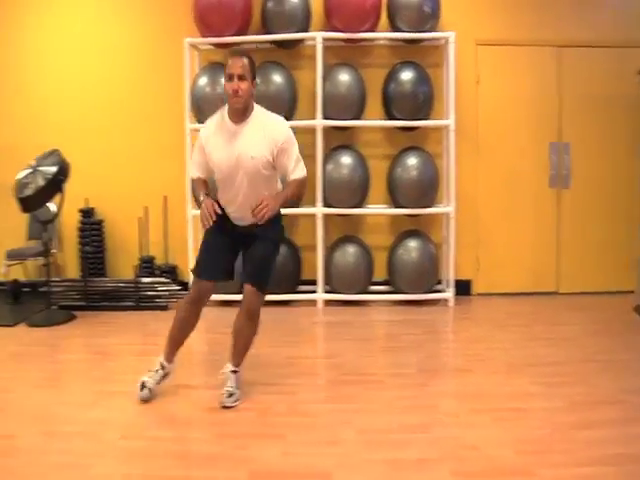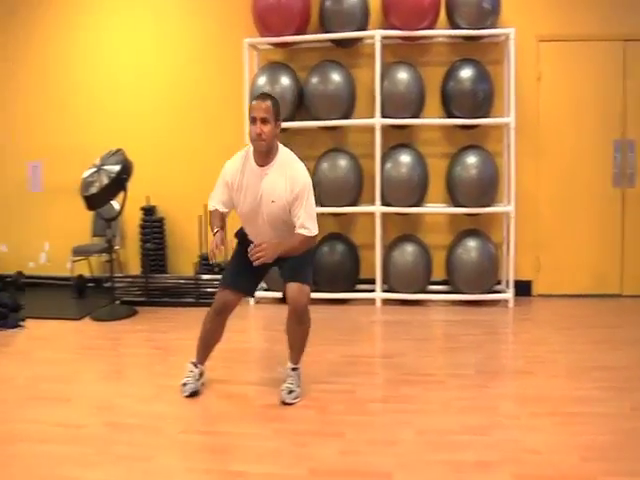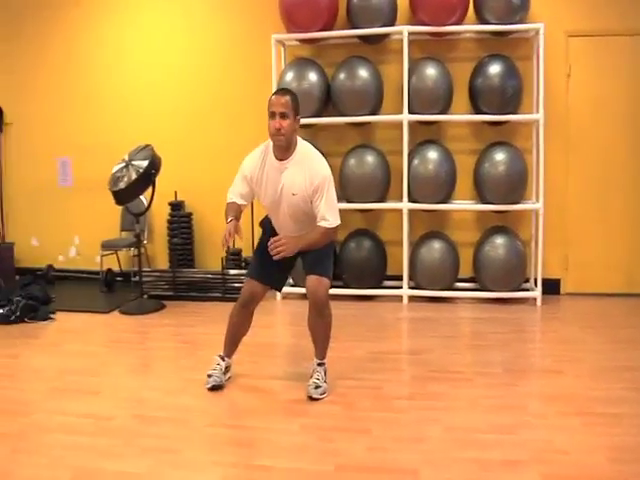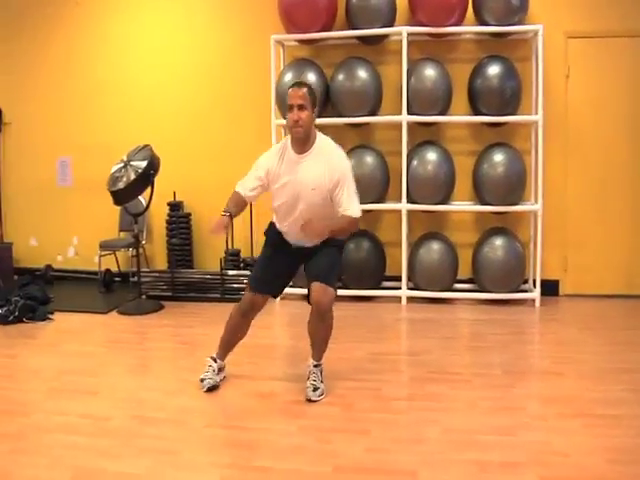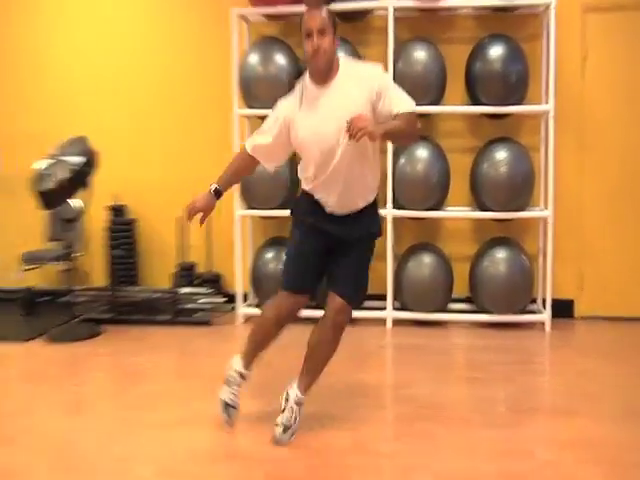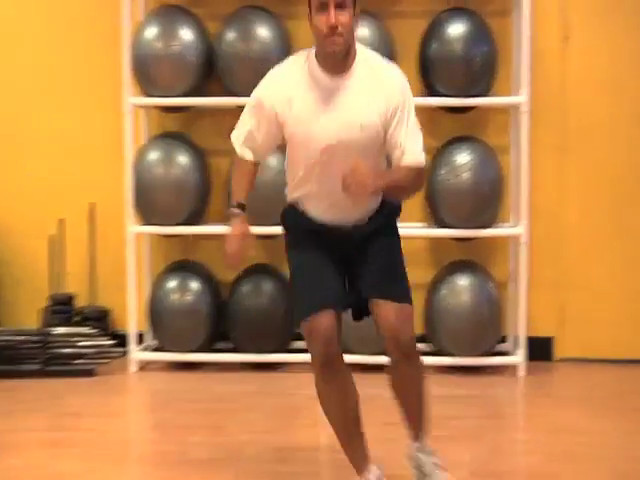
dt=0.2s
person 1, frame 1
left shoulder: (275, 129)
right shoulder: (209, 131)
left elbow: (298, 181)
right elbow: (197, 176)
left wrist: (277, 199)
right wrist: (203, 199)
left hip: (263, 224)
right hip: (224, 218)
left knee: (252, 300)
right knee: (198, 293)
left ankle: (233, 371)
right ankle: (164, 365)
person 1, frame 2
left shoulder: (296, 173)
right shoulder: (234, 167)
left elbow: (308, 236)
right elbow: (216, 206)
left wrist: (276, 248)
right wrist: (217, 230)
left hip: (291, 246)
right hip: (252, 241)
left knee: (298, 302)
right knee: (221, 303)
left ankle: (293, 371)
right ankle: (197, 367)
person 1, frame 3
left shoulder: (316, 166)
right shoulder: (255, 160)
left elbow: (329, 229)
right elbow: (236, 198)
left wrist: (297, 243)
right wrist: (232, 220)
left hip: (314, 237)
right hip: (276, 232)
left knee: (318, 294)
right knee: (248, 296)
left ankle: (320, 366)
right ankle: (224, 361)
person 1, frame 4
left shoulder: (335, 159)
right shoulder: (272, 158)
left elbow: (351, 220)
right elbow: (243, 192)
left wrist: (327, 228)
right wrist: (227, 214)
left hip: (326, 241)
right hip: (283, 238)
left knee: (322, 301)
right knee: (250, 303)
left ankle: (316, 368)
right ankle: (217, 362)
person 1, frame 5
left shoulder: (370, 79)
right shoulder: (291, 107)
left elbow: (412, 124)
right elbow: (253, 152)
left wrist: (380, 130)
right wrist: (214, 192)
left hip: (360, 216)
right hip: (314, 210)
left knee: (338, 311)
right knee: (289, 303)
left ankle: (298, 393)
right ankle: (240, 369)
person 1, frame 6
left shoulder: (387, 83)
right shoulder: (280, 85)
left elbow: (414, 174)
right elbow: (247, 151)
left wrist: (377, 181)
right wrist: (239, 213)
left hip: (371, 222)
right hip: (309, 227)
left knee: (399, 335)
right knee: (324, 345)
